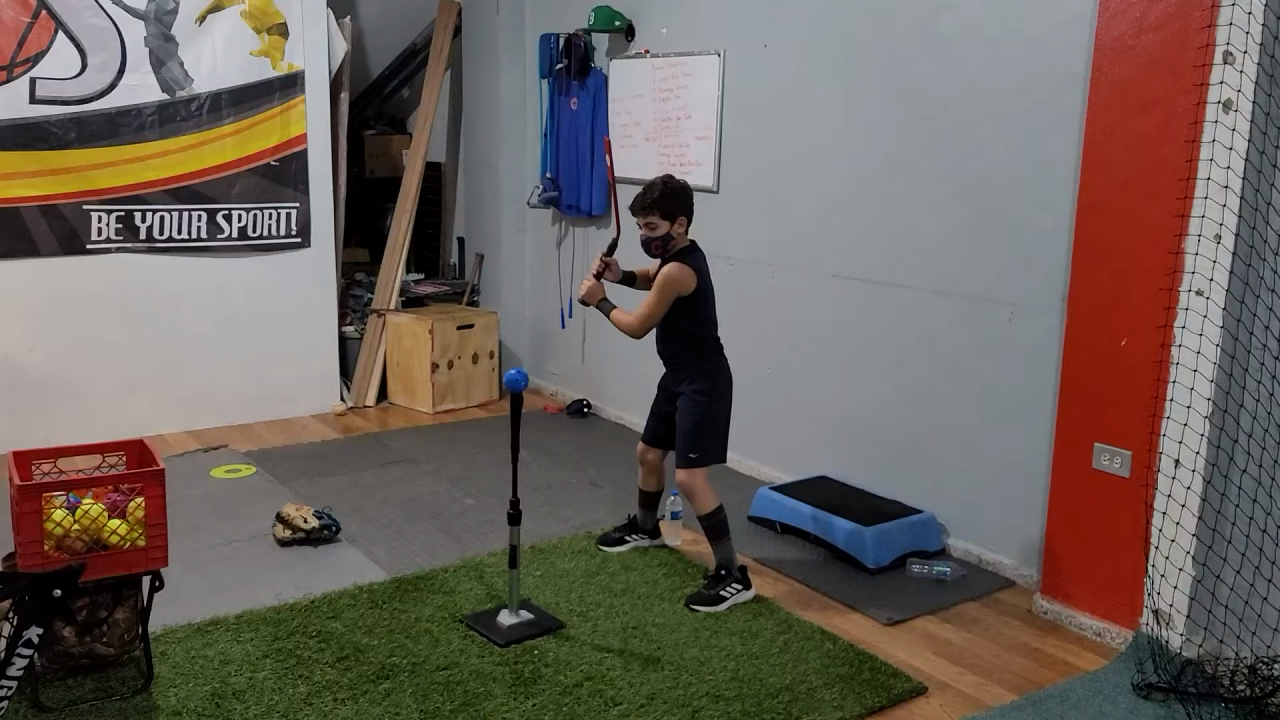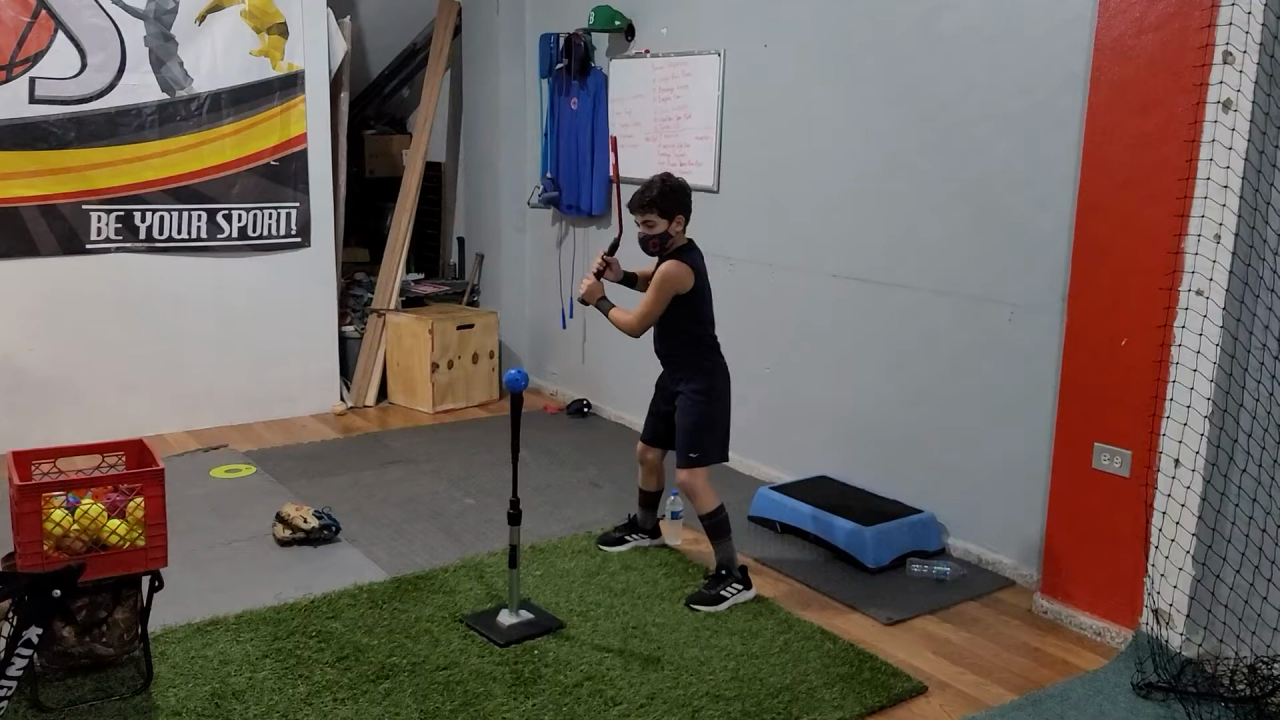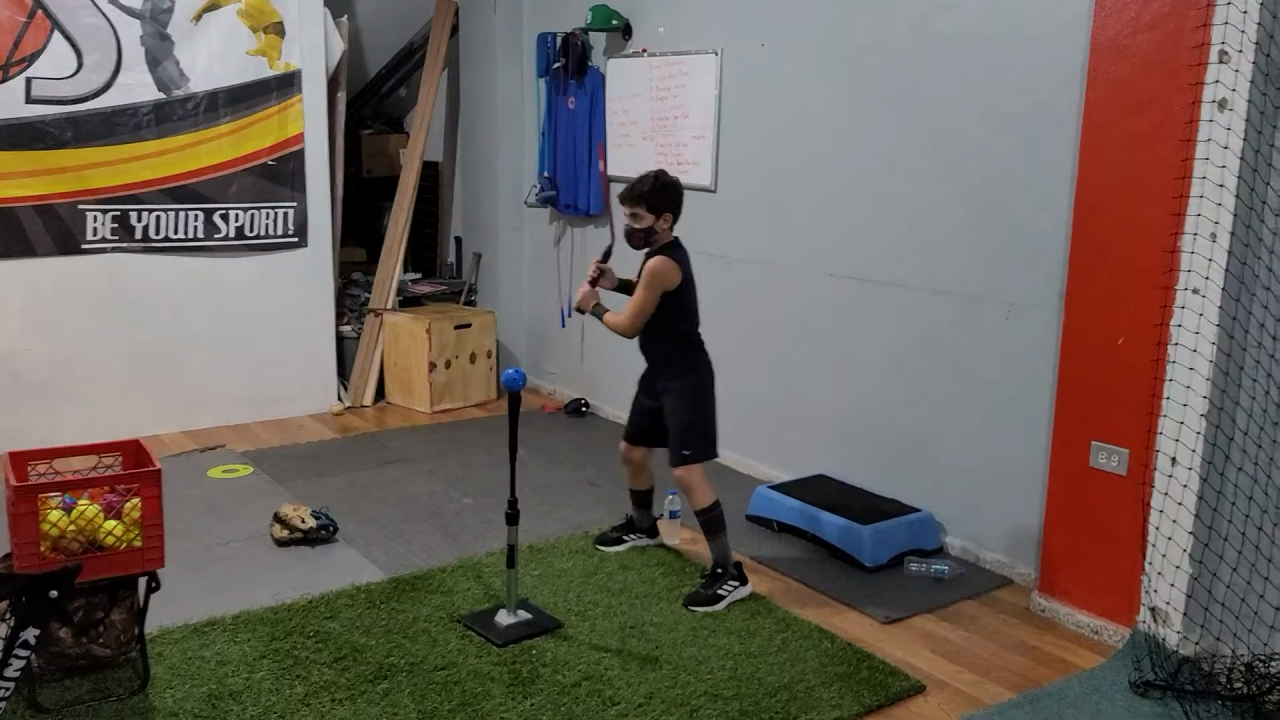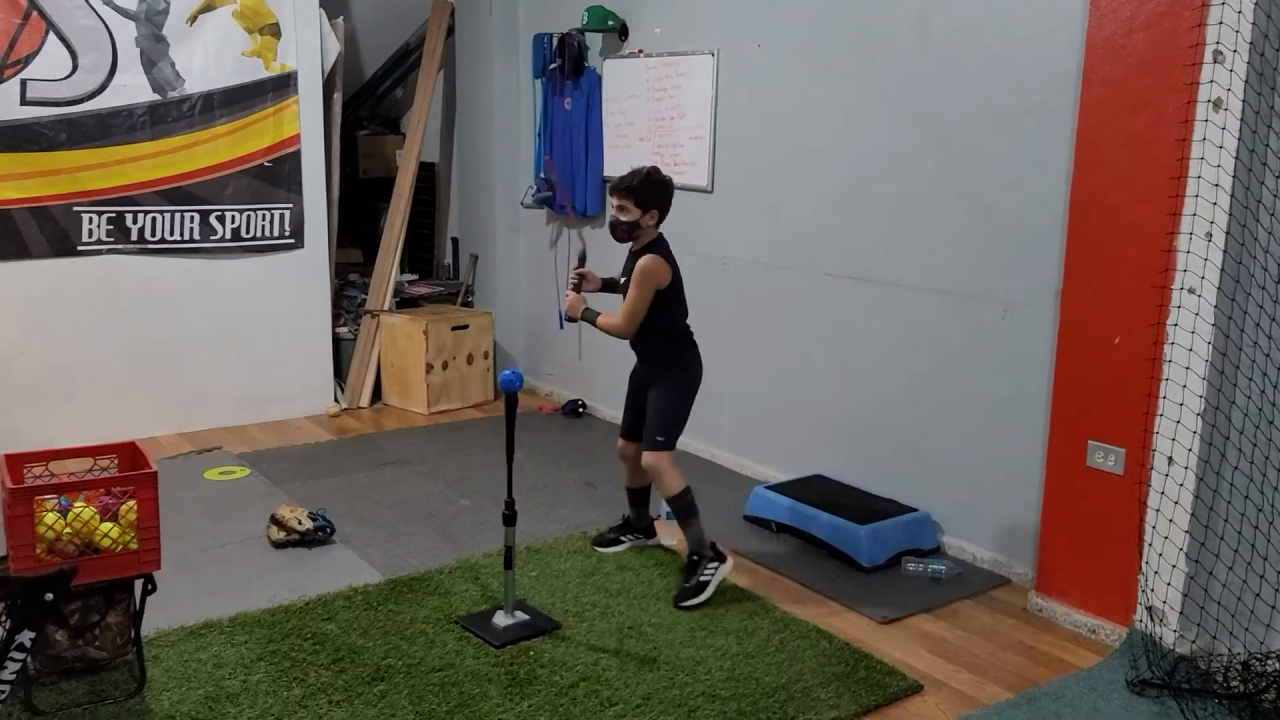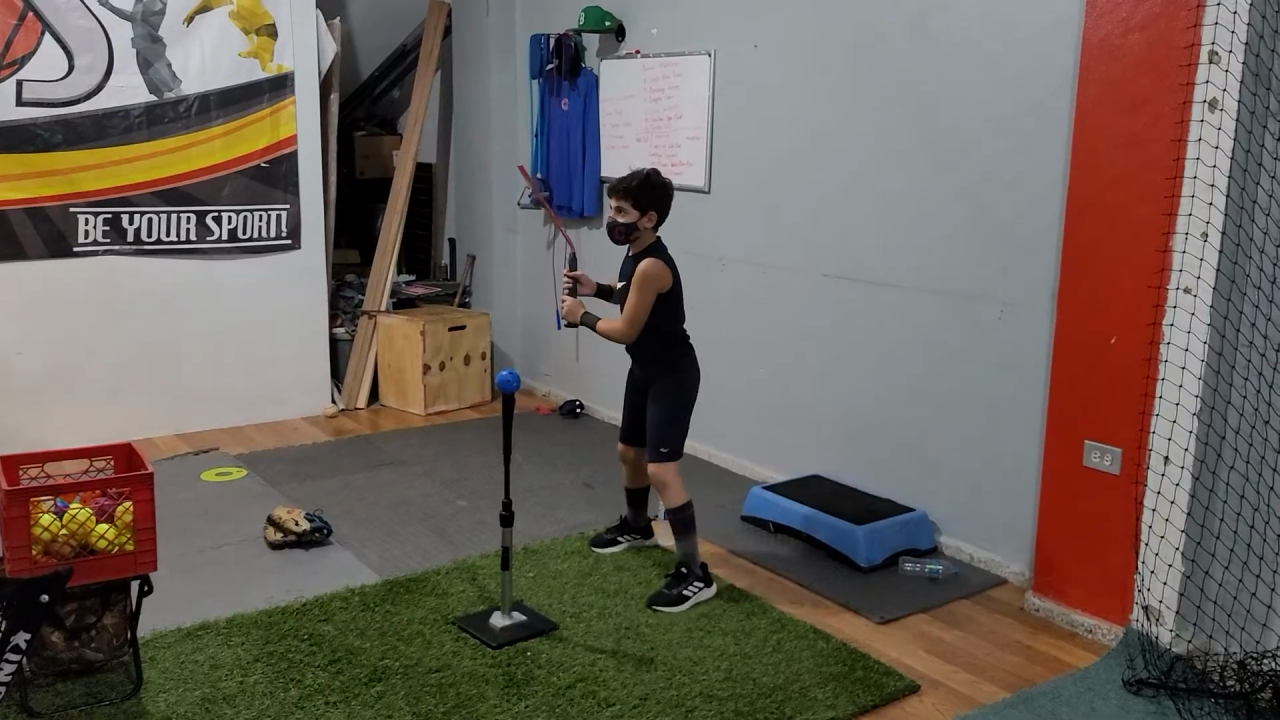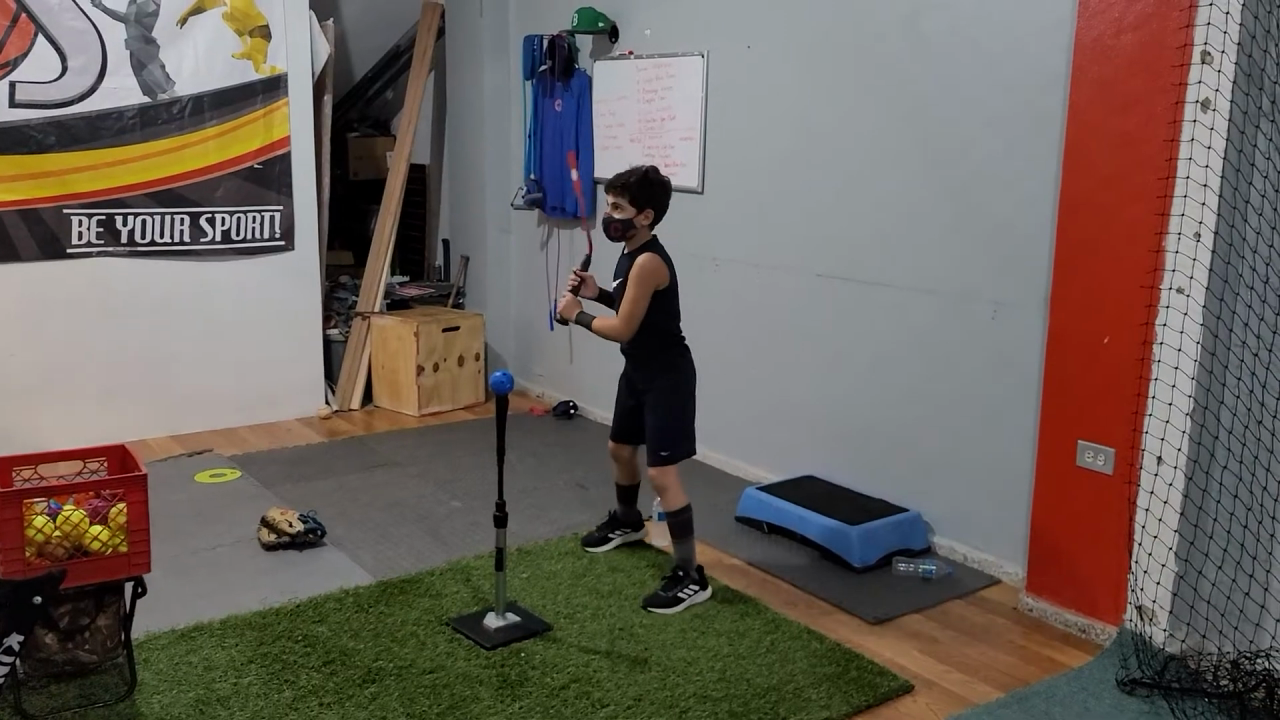
dt=0.2s
person 1, frame 1
left shoulder: (678, 270)
right shoulder: (678, 255)
left elbow: (637, 326)
right elbow: (650, 279)
left wrist: (600, 301)
right wrist: (620, 274)
left hip: (703, 383)
right hip: (679, 377)
left knee: (689, 477)
right knee: (648, 451)
left ankle: (733, 576)
right ankle: (644, 527)
person 1, frame 2
left shoulder: (675, 267)
right shoulder: (680, 254)
left elbow: (636, 325)
right elbow: (650, 282)
left wrist: (598, 299)
right wrist: (620, 274)
left hip: (700, 382)
right hip: (676, 376)
left knee: (690, 477)
right knee: (648, 451)
left ankle: (733, 575)
right ankle: (645, 527)
person 1, frame 3
left shoulder: (661, 263)
right shoulder: (664, 253)
left elbow: (630, 325)
left wrist: (594, 305)
right wrist: (617, 283)
left hip: (685, 378)
right hip: (660, 372)
left knee: (687, 473)
right knee: (631, 450)
left ankle: (728, 572)
right ankle: (641, 525)
person 1, frame 4
left shoulder: (651, 261)
right shoulder: (643, 250)
left elbow: (625, 326)
left wrist: (583, 311)
right wrist: (602, 283)
left hip: (675, 369)
right hip: (650, 364)
left knee: (656, 459)
right knee: (629, 448)
left ankle: (707, 557)
right ankle: (639, 525)
person 1, frame 5
left shoulder: (651, 265)
right shoulder: (636, 255)
left elbow: (626, 330)
left wrist: (582, 316)
right wrist: (598, 289)
left hip: (672, 374)
right hip: (645, 369)
left knee: (662, 470)
right knee: (630, 451)
left ankle: (695, 574)
right ankle: (637, 527)
person 1, frame 6
left shoulder: (649, 261)
right shoulder: (631, 253)
left elbow: (622, 330)
left wrist: (577, 314)
right wrist: (599, 293)
left hip: (667, 376)
right hip: (638, 370)
left knee: (662, 473)
right knee: (620, 446)
left ankle: (690, 577)
right ankle: (626, 522)
